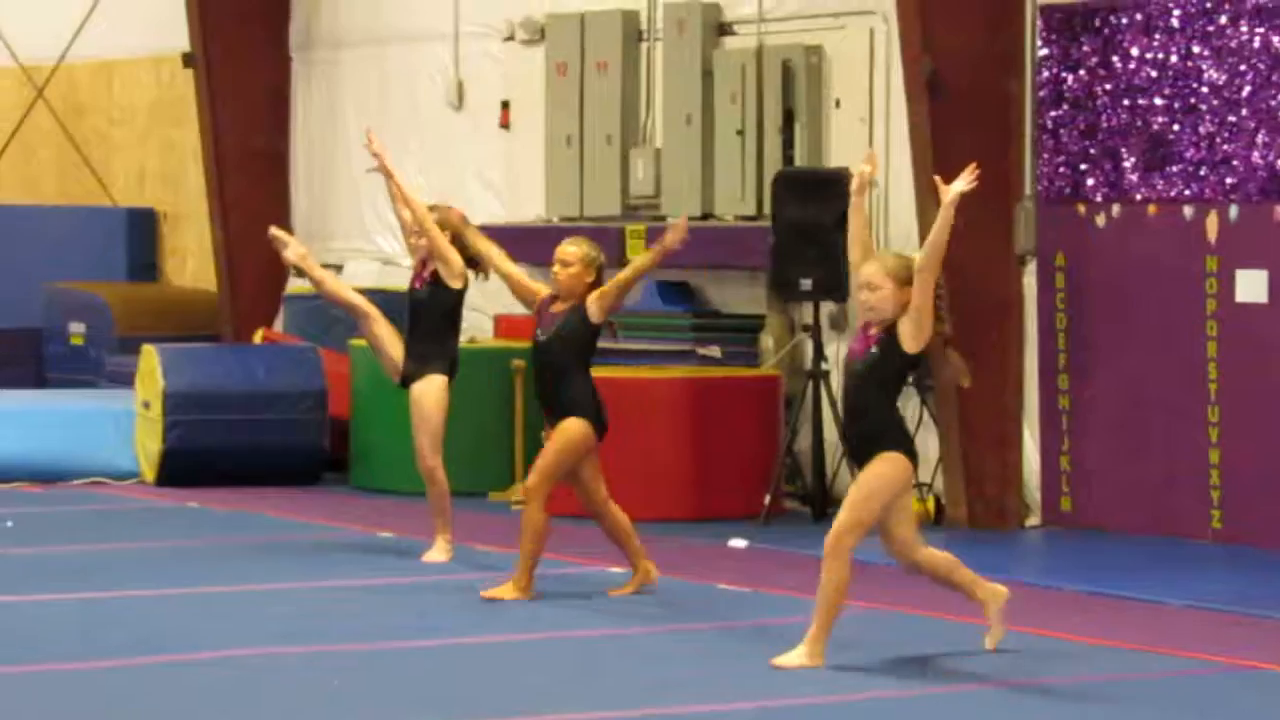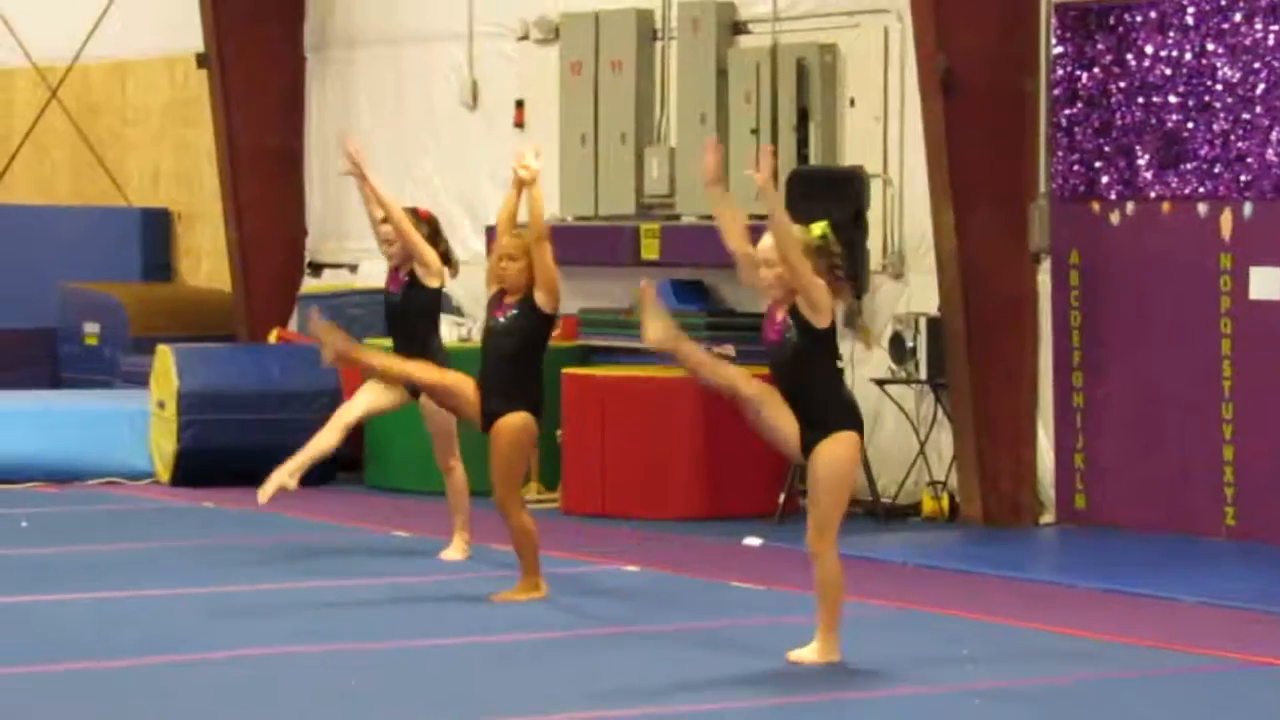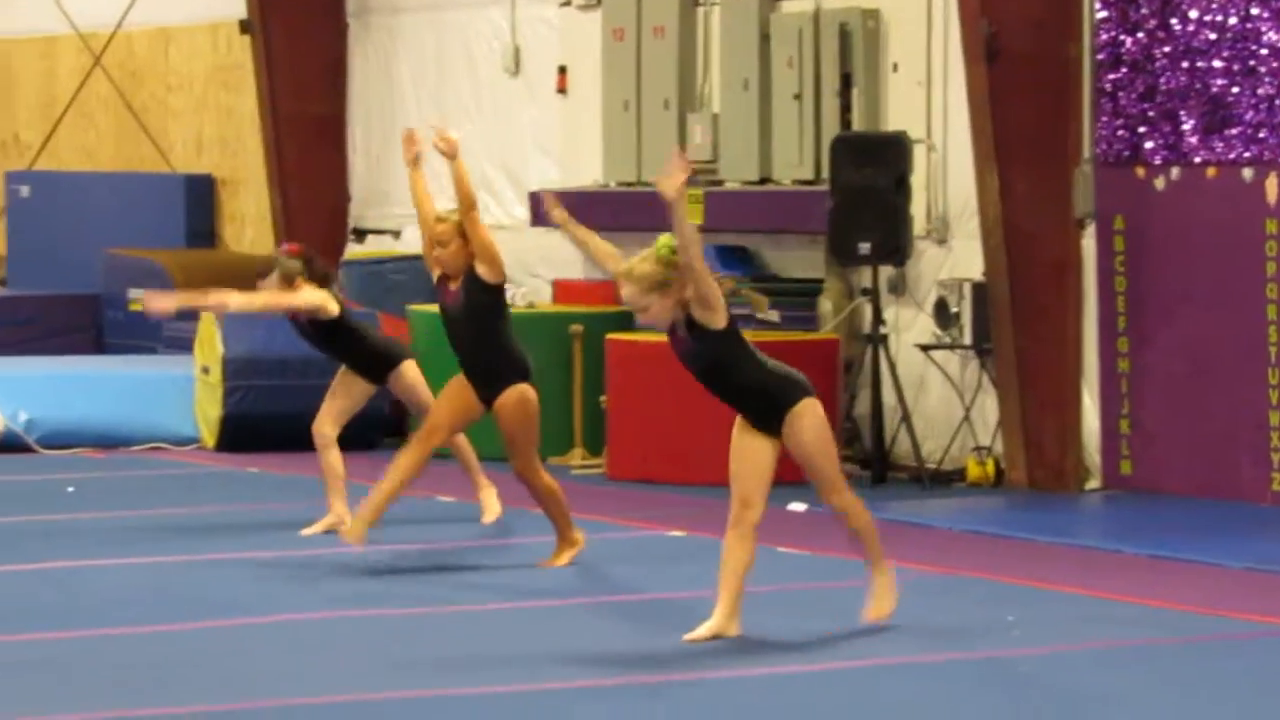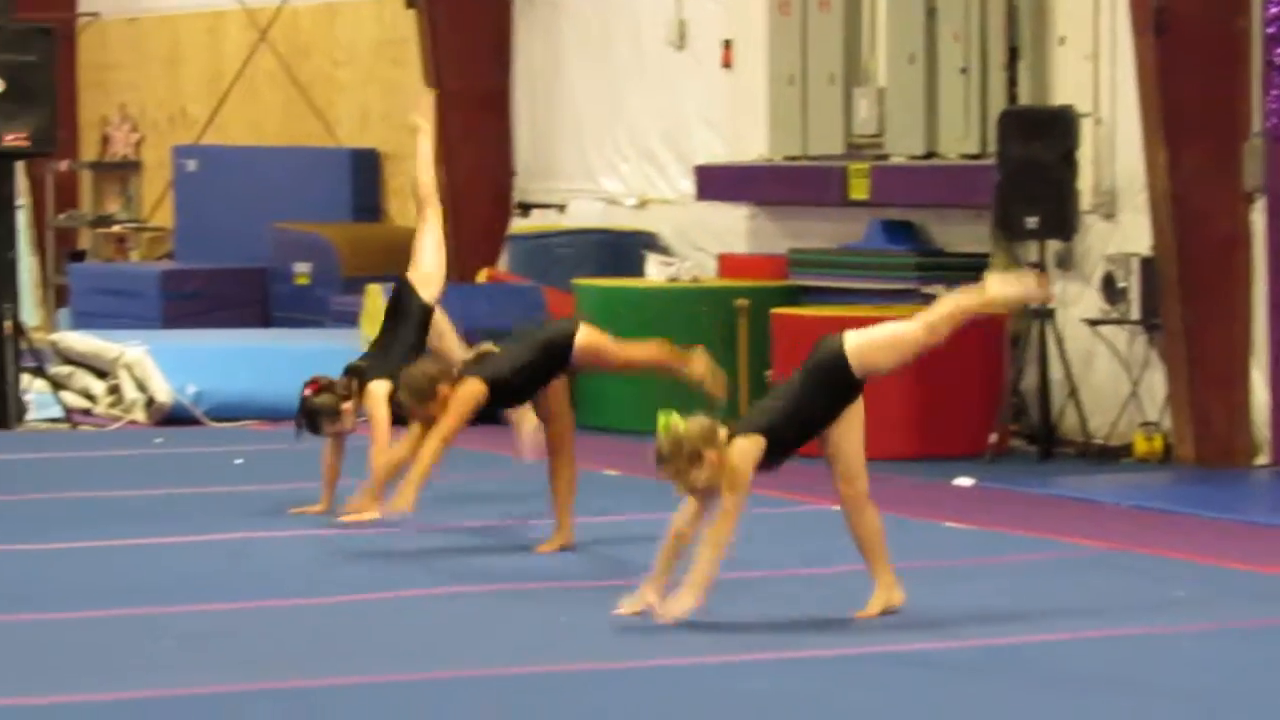
dt=0.4s
person 1, frame 1
left shoulder: (911, 331)
right shoulder: (869, 327)
left elbow: (927, 267)
right elbow: (859, 255)
left wrist: (948, 208)
right wrist: (858, 196)
left hip: (889, 454)
right hip: (866, 454)
left knee: (838, 543)
right knee: (908, 551)
left ankle: (813, 647)
right ankle: (989, 594)
person 1, frame 2
left shoulder: (814, 299)
right shoulder: (776, 305)
left elbow: (790, 251)
right elbow: (736, 242)
left wrist: (768, 195)
right wrist: (715, 187)
left hip: (834, 428)
right hip: (795, 425)
left knee: (821, 541)
right knee: (742, 388)
left ankle: (827, 643)
person 1, frame 3
left shoulder: (705, 309)
right shoulder: (670, 311)
left elbow: (693, 259)
right elbow: (617, 265)
left wrist: (674, 204)
right wrist: (567, 223)
left hip: (789, 402)
right hip: (753, 413)
left knee: (836, 495)
right knee: (743, 512)
left ankle: (881, 573)
right ankle: (726, 616)
person 1, frame 4
left shoulder: (741, 451)
right shoulder: (720, 456)
left elbow: (723, 526)
right elbow: (683, 524)
left wrist: (690, 594)
right wrist: (652, 587)
left hip: (846, 363)
right hip: (836, 389)
left knee: (927, 327)
right knee: (853, 493)
left ankle: (1003, 289)
right ankle: (886, 587)
person 2, frame 1
left shoulder: (593, 307)
right shoulder: (543, 303)
left elbow: (626, 277)
right elbow: (505, 266)
left wrist: (659, 251)
right wrist: (468, 230)
left hip: (579, 415)
right hip: (557, 417)
left knee: (534, 489)
right knee: (594, 501)
left ankle: (521, 583)
right ankle: (643, 568)
person 2, frame 2
left shoulder: (542, 302)
right shoulder: (497, 296)
left elbow: (539, 238)
right elbow: (502, 234)
left wrist: (534, 186)
right wrist: (516, 187)
left hip: (517, 409)
right hip: (480, 397)
left knee: (508, 500)
right knee: (421, 372)
left ankle: (532, 583)
right ankle: (347, 348)
person 2, frame 3
left shoulder: (484, 273)
right shoulder: (442, 277)
left elbow: (470, 212)
right elbow: (425, 216)
left wrist: (453, 160)
right wrist: (414, 167)
left hip: (509, 380)
right hip: (474, 379)
left knee: (526, 468)
right knee: (425, 438)
left ankle: (570, 538)
right ankle: (369, 513)
person 2, frame 4
left shoulder: (469, 390)
right shoulder: (446, 395)
left elbow: (437, 442)
right elbow: (411, 444)
left wrist: (407, 491)
right wrist: (373, 492)
left hip: (567, 344)
right hip: (543, 365)
left knee: (631, 355)
right knee: (560, 448)
left ankle: (690, 363)
right ankle: (563, 531)
person 3, frame 1
left shoulder: (454, 267)
right shoulder: (423, 266)
left elbow: (423, 218)
right elbow: (404, 216)
left wrist: (391, 172)
right wrist: (386, 175)
left hip: (433, 369)
right hip: (406, 361)
left knee: (427, 460)
right knee: (363, 309)
left ankle: (443, 539)
person 3, frame 2
left shoulder: (429, 267)
right shoulder: (397, 268)
left elbow: (400, 223)
right elbow: (379, 218)
left wrist: (367, 177)
right wrist: (361, 180)
left knee: (447, 459)
right knee: (345, 416)
left ankle: (461, 538)
right ankle: (291, 469)
person 3, frame 3
left shoulder: (317, 300)
right shoulder: (290, 299)
left elbow: (267, 299)
right elbow: (233, 293)
right wrist: (177, 299)
left hip: (388, 359)
right hip: (359, 366)
right knee: (322, 430)
left ankle: (485, 488)
right ankle: (338, 512)
person 3, frame 4
left shoulder: (374, 389)
right shoulder: (343, 393)
left elbow: (380, 452)
right elbow: (333, 451)
right wrist: (326, 503)
left hip: (417, 299)
right hip: (414, 304)
